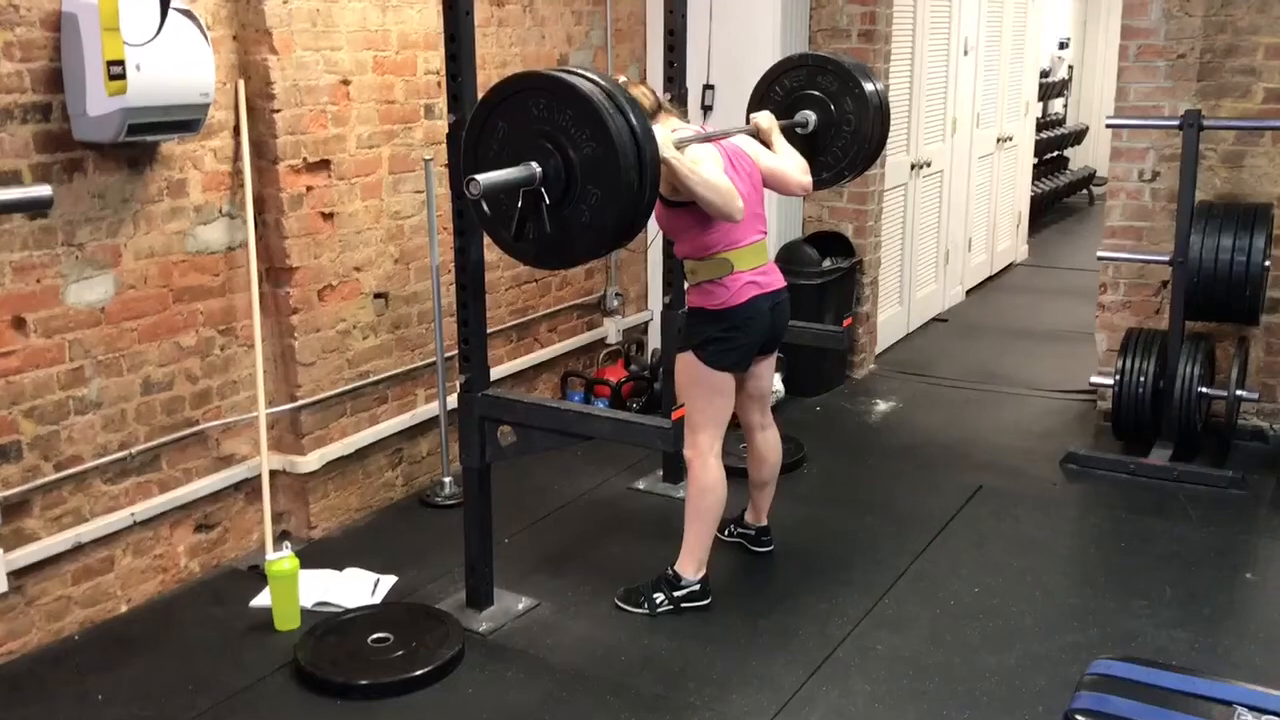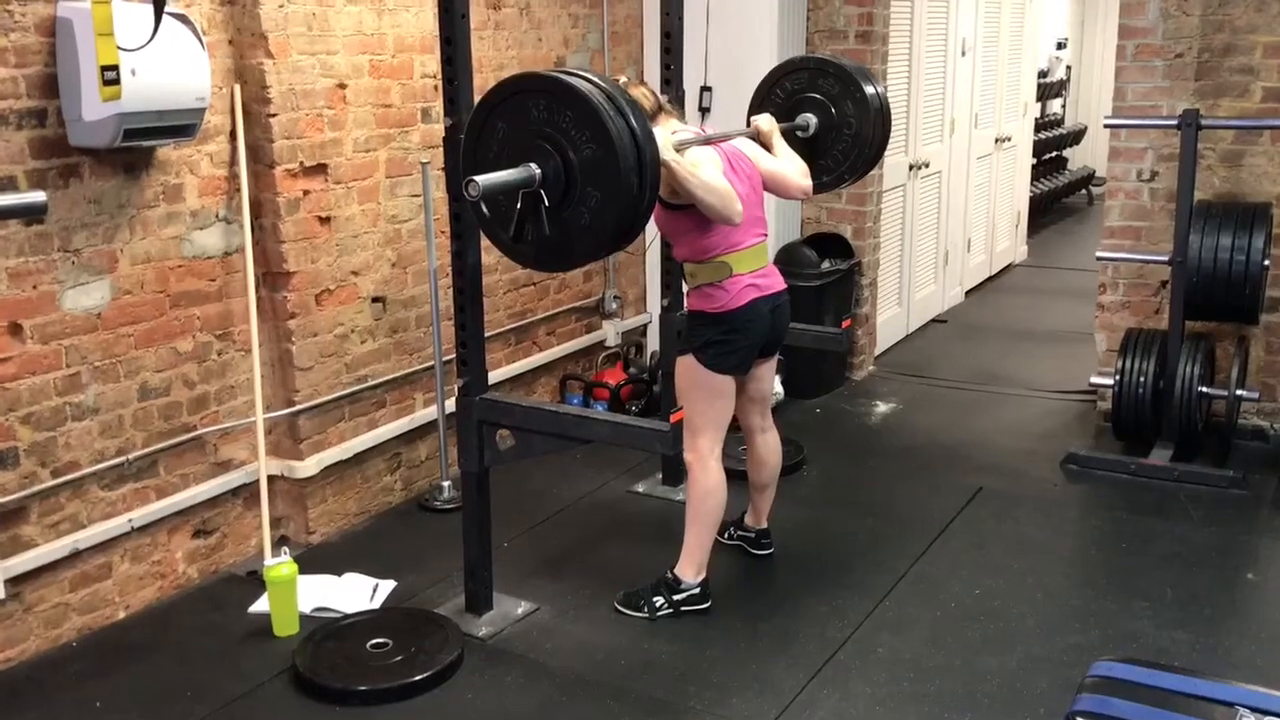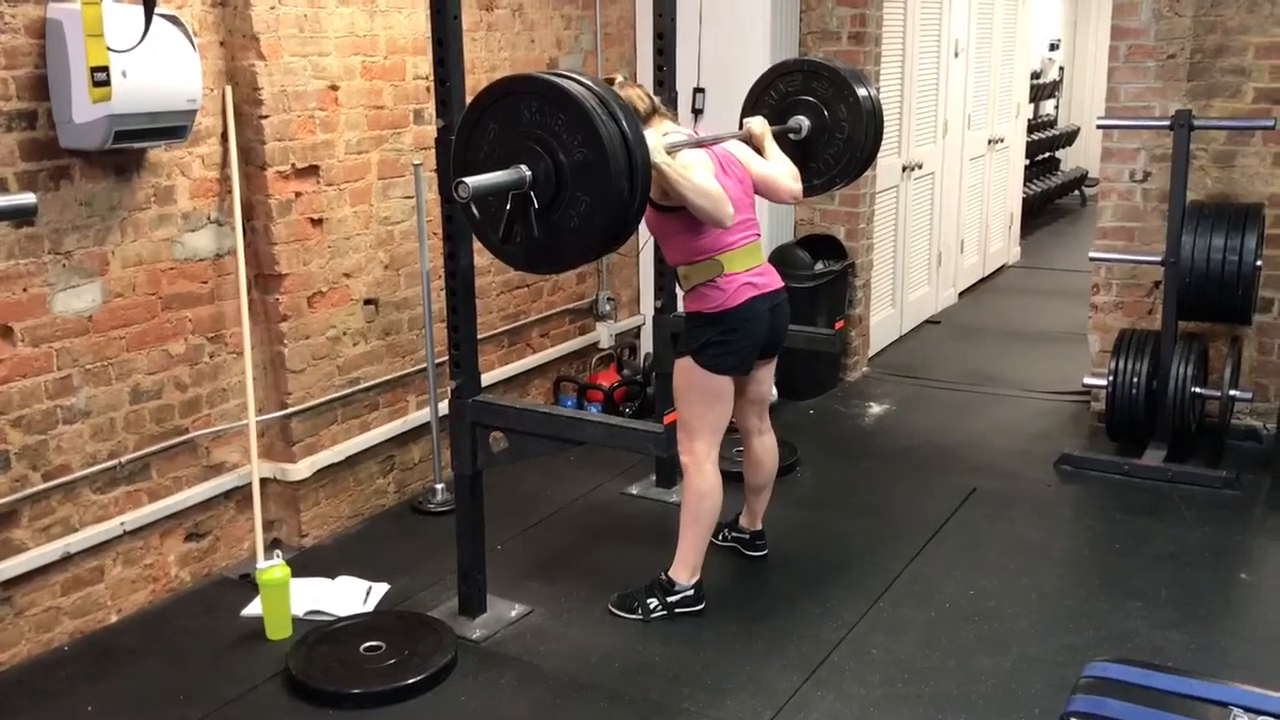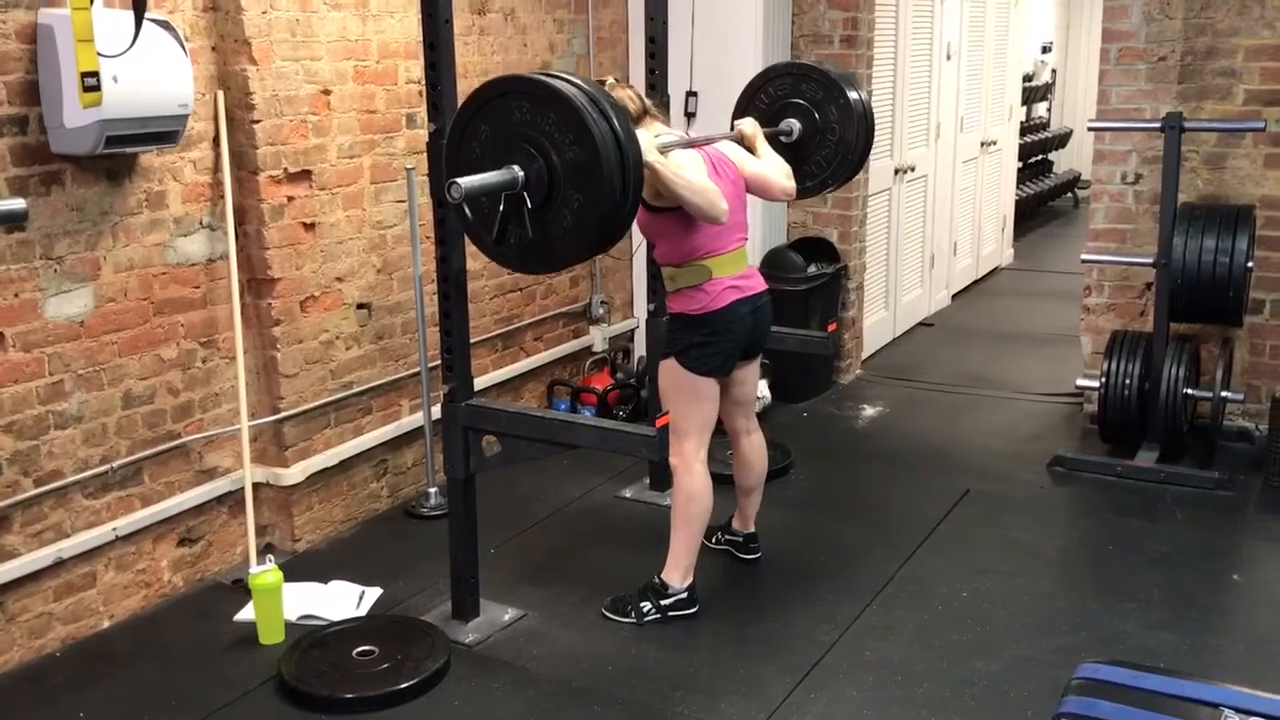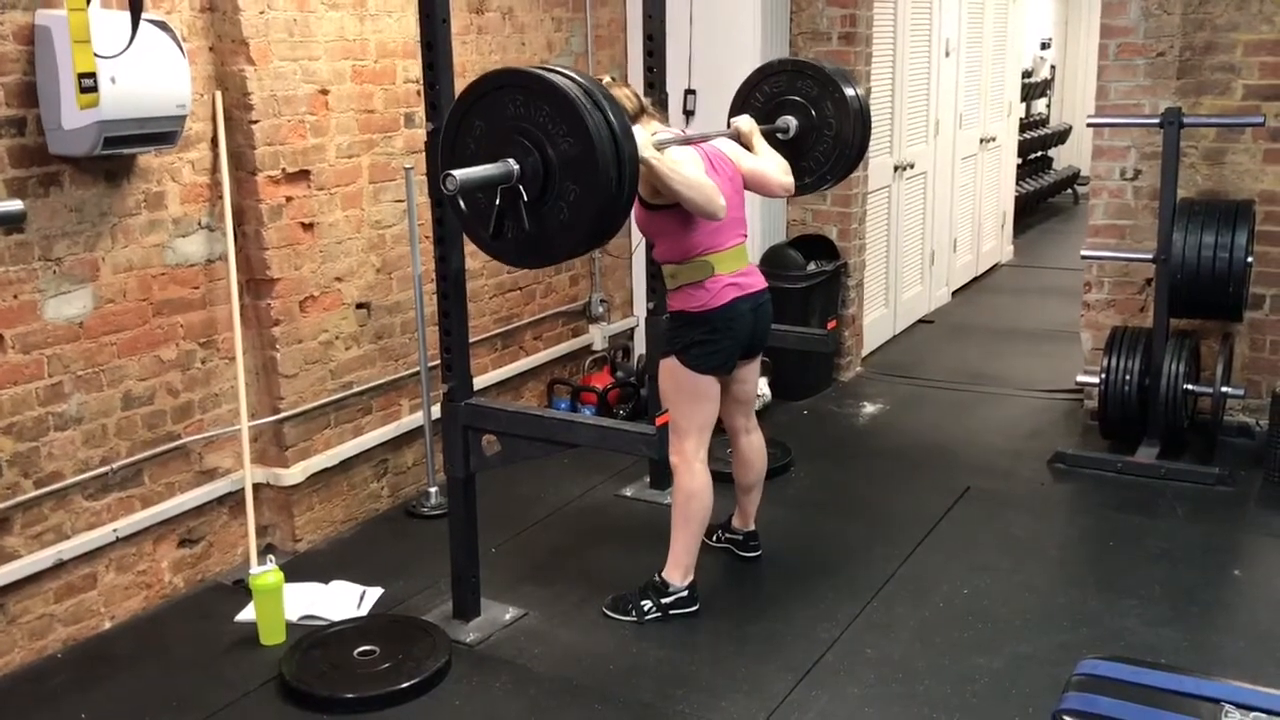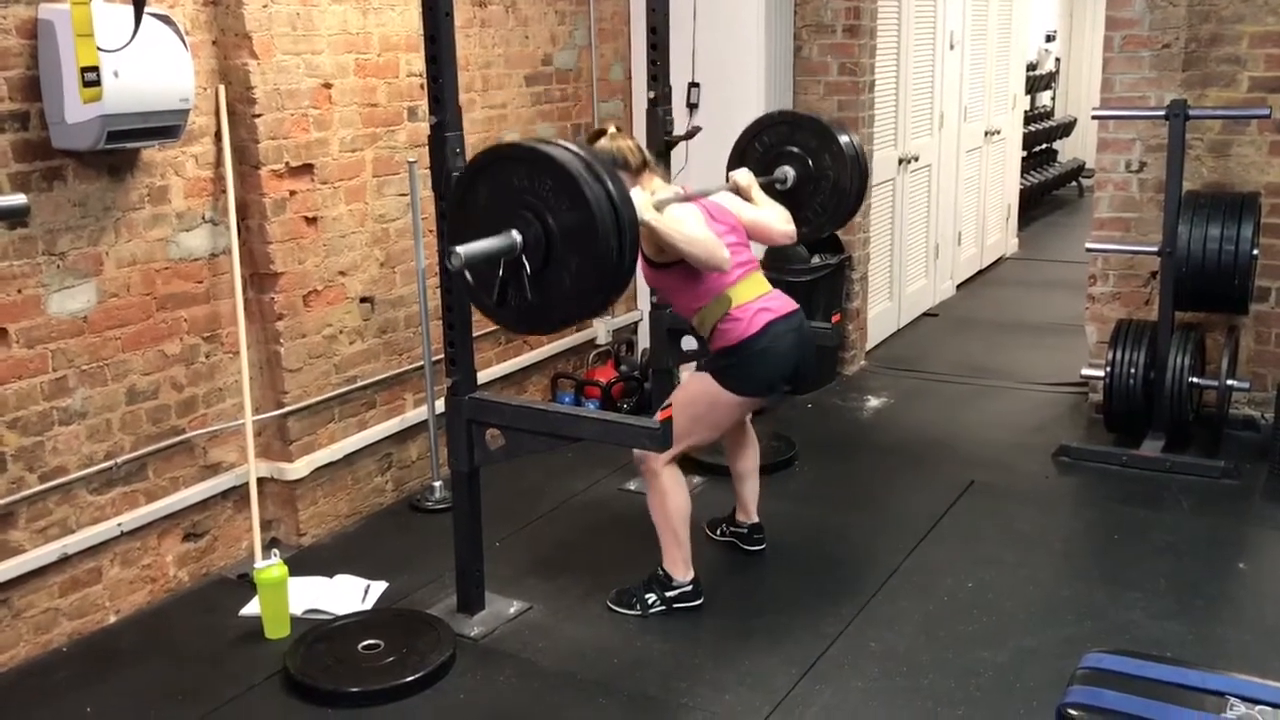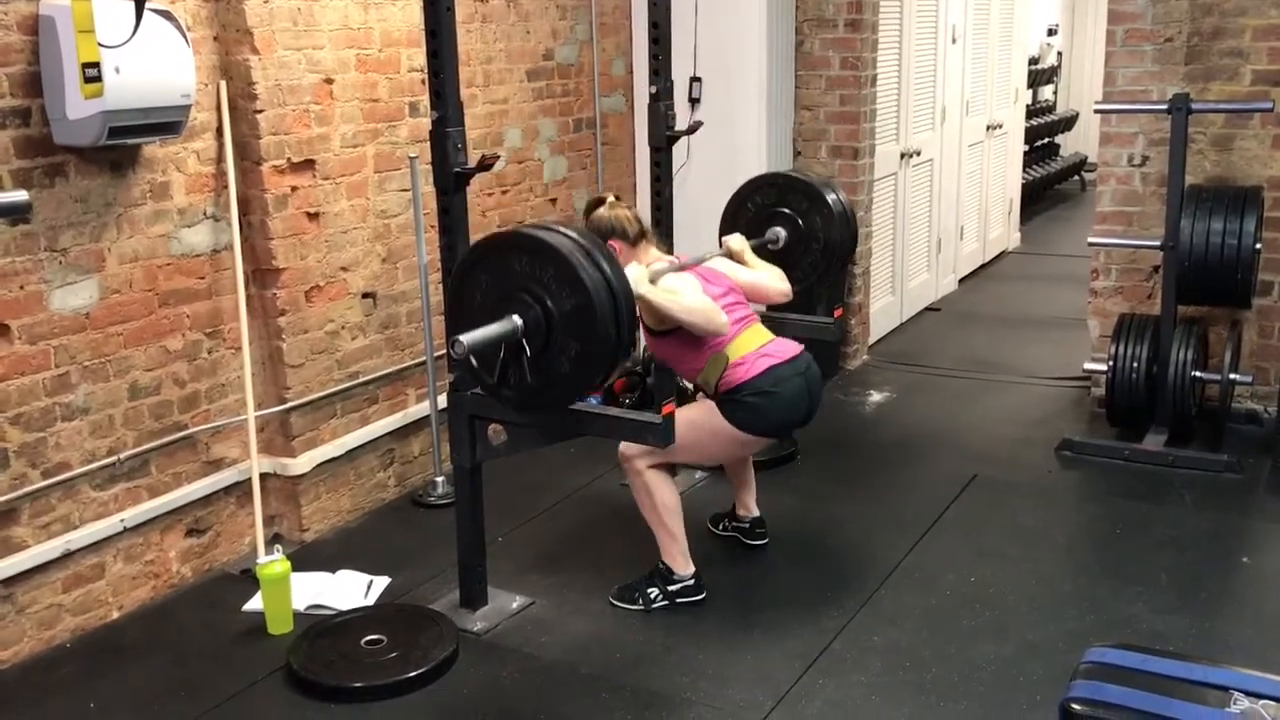
dt=0.5s
person 1, frame 1
left shoulder: (681, 157)
right shoulder: (735, 140)
left elbow: (731, 206)
right elbow: (801, 180)
left wrist: (668, 156)
right wrist: (773, 131)
left hip: (724, 310)
right hip: (770, 296)
left knee: (702, 446)
right knee: (757, 418)
left ankle: (688, 579)
right ankle: (756, 524)
person 1, frame 2
left shoulder: (680, 159)
right shoulder: (735, 142)
left elbow: (729, 208)
right elbow: (801, 184)
left wrist: (667, 159)
right wrist: (773, 136)
left hip: (724, 313)
right hip: (771, 299)
left knee: (702, 449)
right knee: (758, 421)
left ankle: (688, 583)
right ankle: (756, 527)
person 1, frame 3
left shoulder: (673, 160)
right shoulder: (725, 146)
left elbow: (721, 212)
right elbow: (792, 189)
left wrist: (657, 161)
right wrist: (765, 140)
left hip: (723, 314)
right hip: (770, 299)
left knee: (698, 453)
right knee: (755, 424)
left ankle: (682, 585)
right ankle: (751, 528)
person 1, frame 4
left shoulder: (662, 165)
right shoulder: (718, 147)
left elbow: (714, 207)
right elbow: (785, 186)
left wrist: (650, 161)
right wrist: (756, 139)
left hip: (705, 317)
right hip: (752, 302)
left knee: (688, 453)
right knee: (742, 424)
left ankle: (675, 588)
right ankle: (744, 531)
person 1, frame 5
left shoulder: (659, 161)
right shoulder: (716, 144)
left elbow: (712, 204)
right elbow: (784, 181)
left wrist: (647, 156)
right wrist: (753, 135)
left hip: (706, 314)
right hip: (752, 299)
left knee: (687, 453)
right knee: (742, 424)
left ankle: (675, 587)
right ankle: (743, 529)
person 1, frame 6
left shoulder: (662, 216)
right shoulder: (712, 199)
left elbow: (717, 258)
right elbow: (786, 231)
left wrist: (647, 218)
right wrist: (752, 188)
left hip: (755, 348)
right hip: (791, 330)
left knee: (654, 452)
right knee: (729, 413)
left ankle: (677, 583)
right ankle: (747, 522)
person 1, frame 7
left shoulder: (659, 284)
right shoulder: (706, 263)
left elbow: (714, 322)
right elbow: (781, 290)
left wrist: (643, 292)
right wrist: (744, 252)
left hip: (768, 395)
right hip: (801, 374)
left knee: (638, 453)
right knee: (723, 419)
left ankle: (680, 577)
right ankle: (748, 518)
